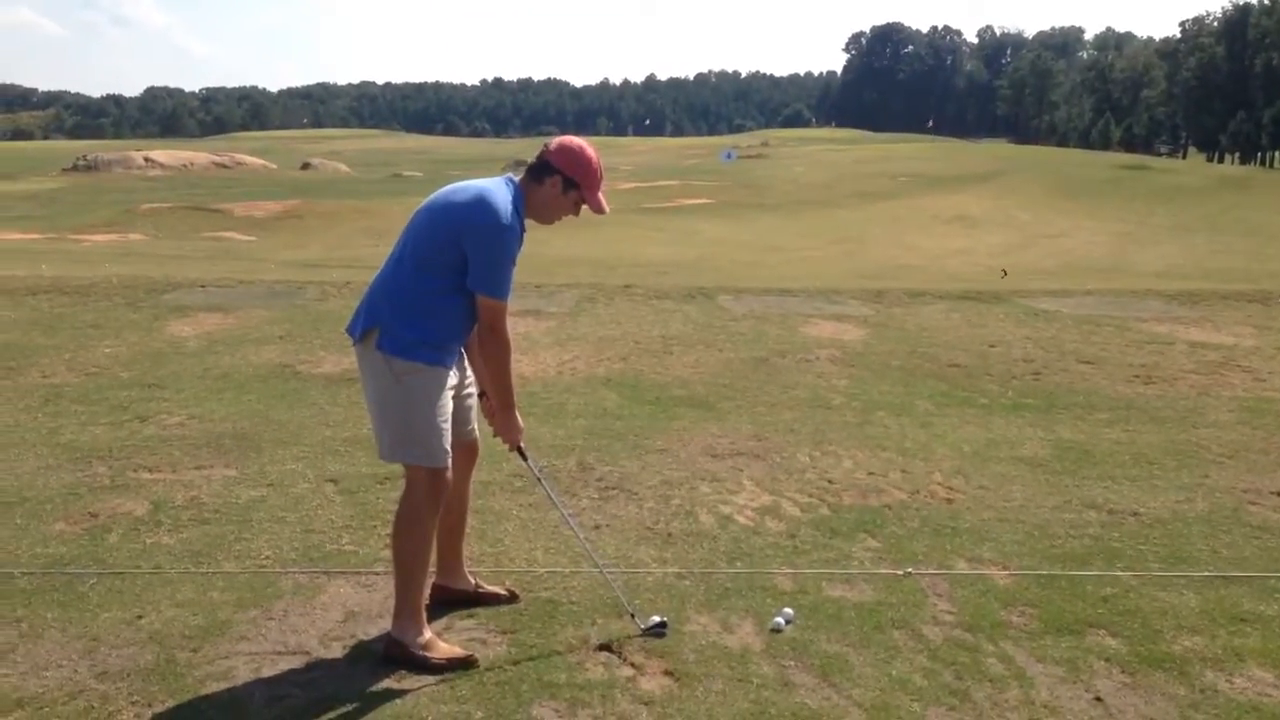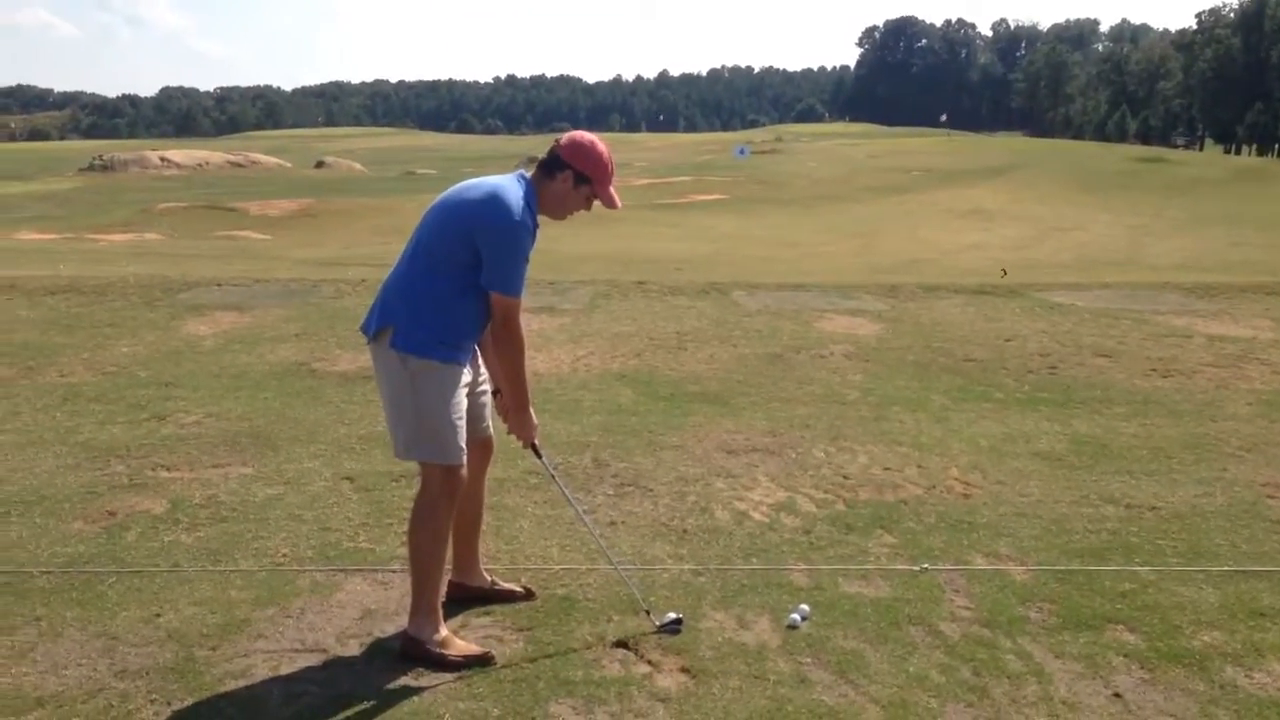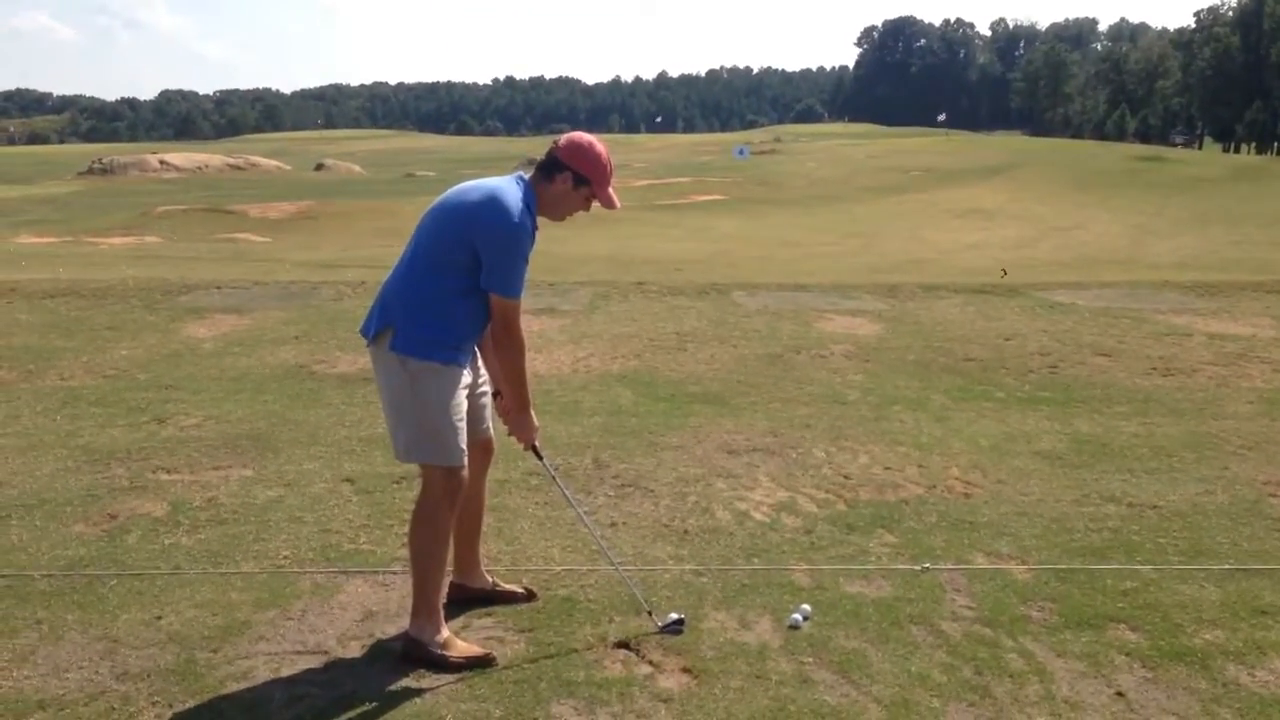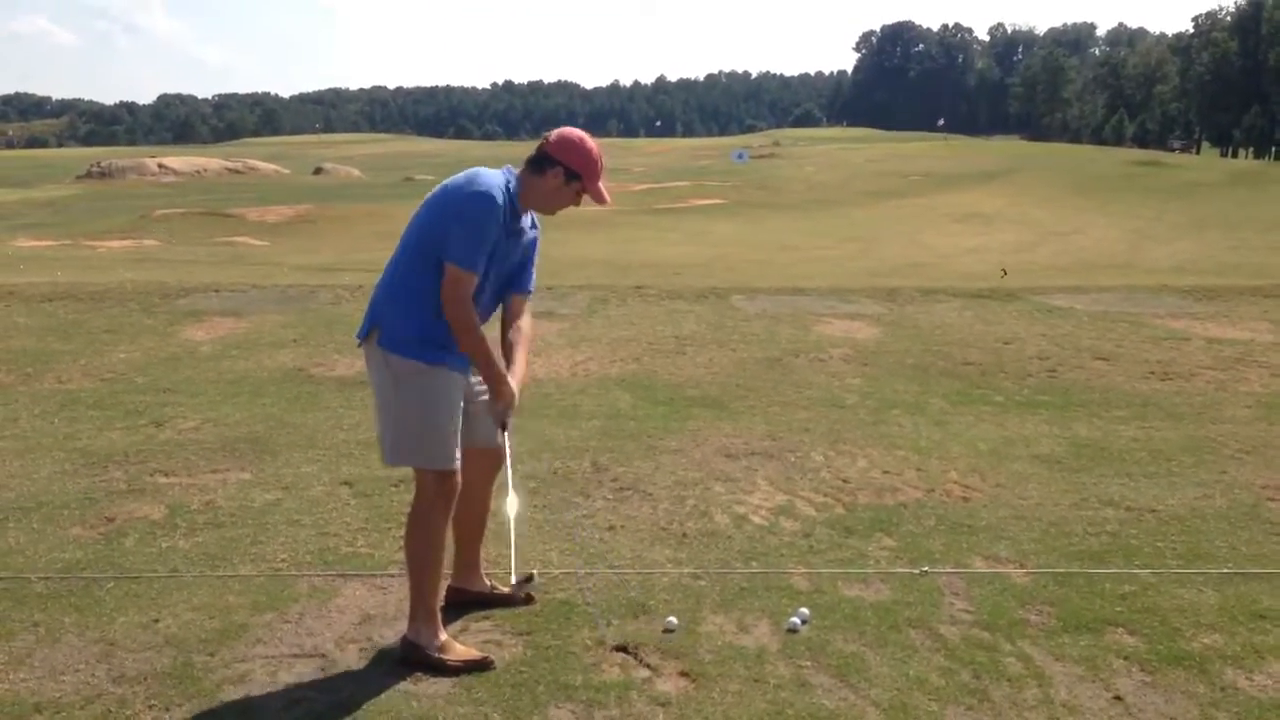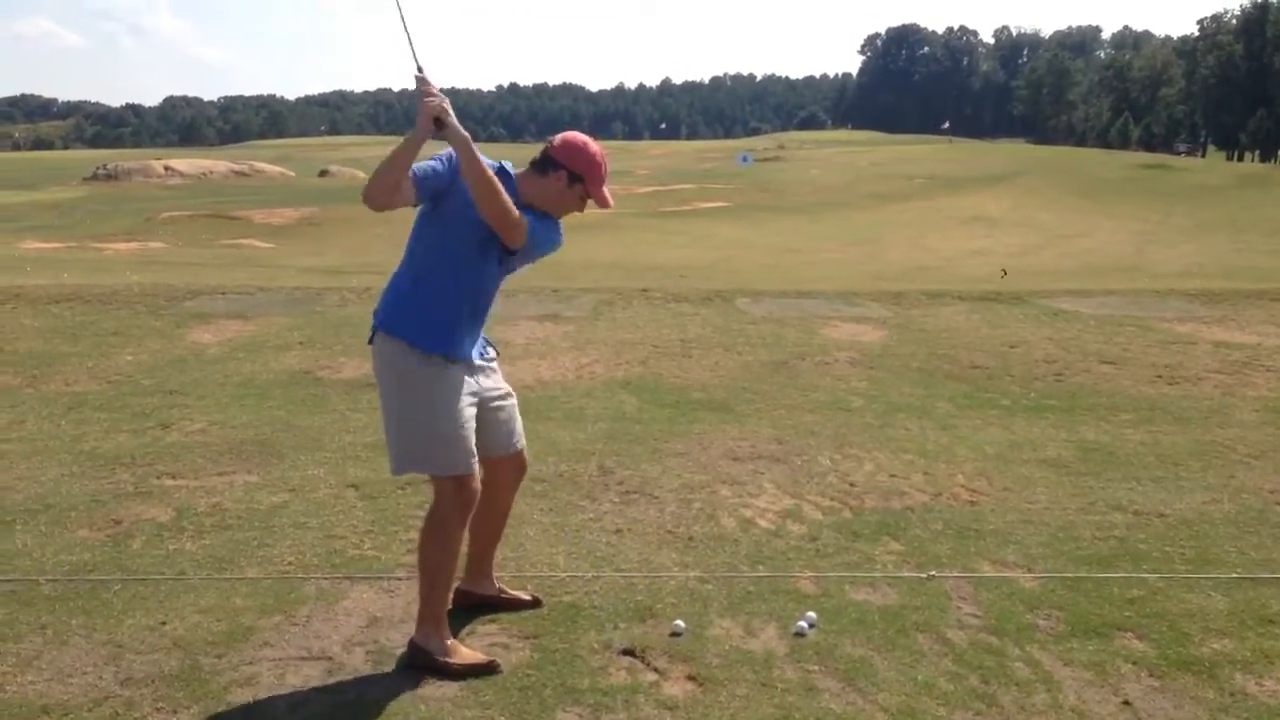
dt=0.4s
person 1, frame 1
left shoulder: (493, 201)
right shoulder: (497, 218)
left elbow: (472, 316)
right elbow: (493, 329)
left wrist: (487, 391)
right wrist: (507, 410)
left hip: (434, 343)
right hip: (402, 347)
left knee: (461, 455)
right knee: (430, 478)
left ankle: (451, 578)
right ankle: (407, 630)
person 1, frame 2
left shoulder: (506, 199)
right shoulder: (509, 214)
left elbow: (486, 314)
right elbow: (506, 325)
left wrist: (501, 389)
right wrist: (521, 407)
left hip: (449, 341)
right hip: (416, 345)
left knee: (477, 453)
right knee: (445, 476)
left ankle: (467, 575)
right ankle: (423, 627)
person 1, frame 3
left shoulder: (505, 201)
right shoulder: (509, 218)
left elbow: (486, 314)
right elbow: (507, 328)
left wrist: (501, 388)
right wrist: (522, 409)
left hip: (447, 343)
right hip: (415, 347)
left knee: (476, 454)
right knee: (446, 479)
left ankle: (468, 576)
right ankle: (425, 629)
person 1, frame 4
left shoulder: (526, 227)
right shoulder: (482, 197)
left elbow: (518, 314)
right elbow: (455, 302)
left wrist: (513, 379)
right wrist: (495, 379)
left hip: (456, 350)
right hip: (410, 348)
left knee: (484, 459)
right knee: (440, 482)
left ankle: (467, 579)
right ankle: (423, 633)
person 1, frame 5
left shoulder: (545, 231)
right shoulder: (458, 171)
left elbow: (505, 222)
right elbow: (376, 197)
left wrist: (461, 138)
right wrist: (421, 133)
left hip: (469, 354)
right hip: (413, 350)
left knee: (508, 465)
right knee: (460, 487)
left ankle: (477, 581)
right ankle: (430, 636)
